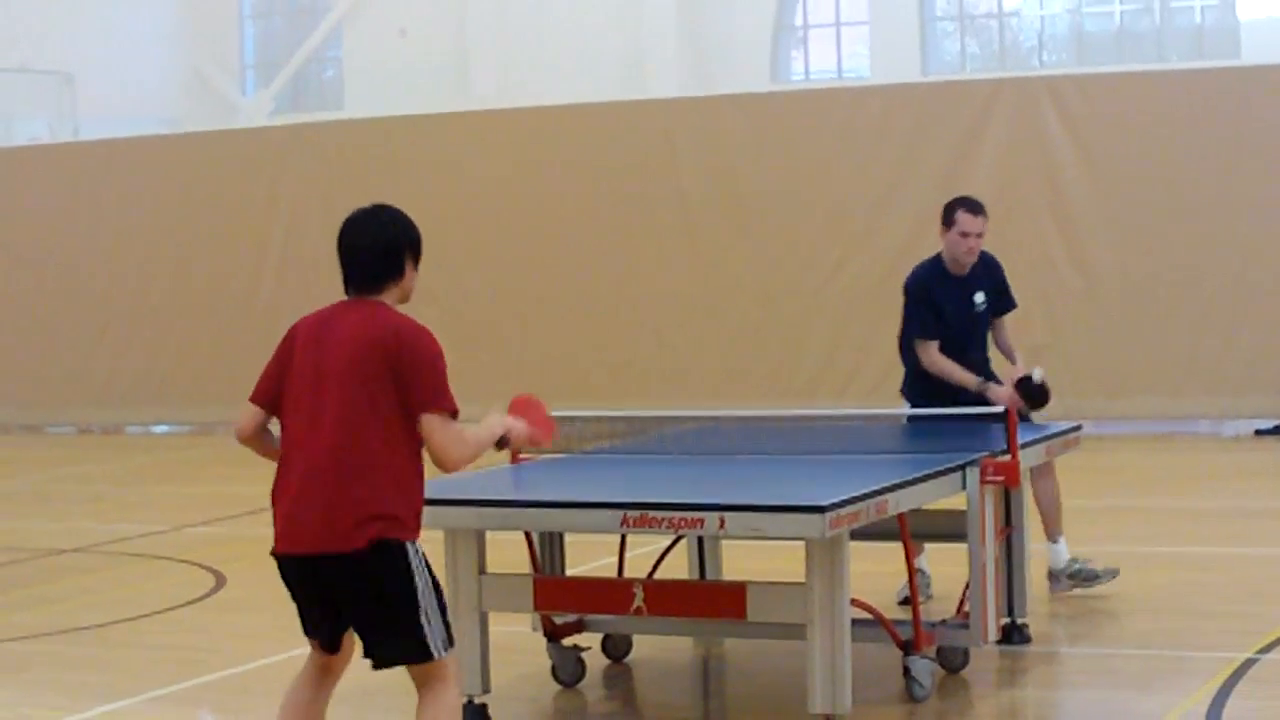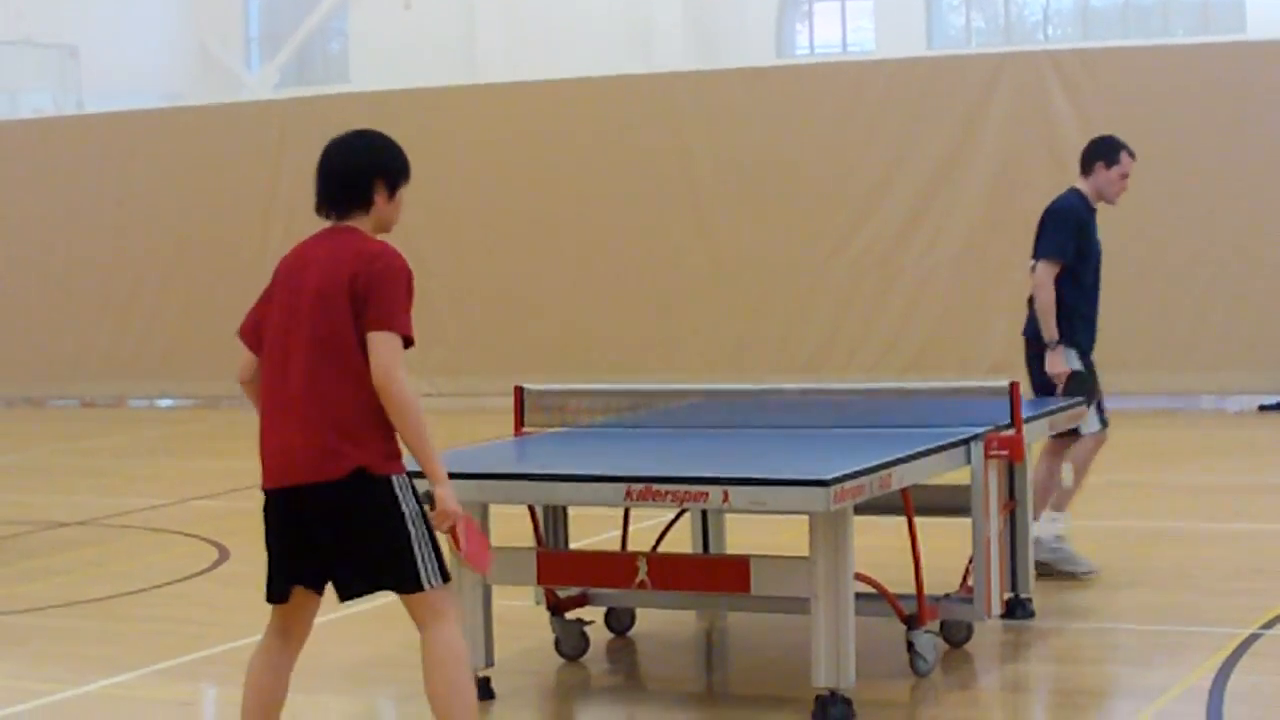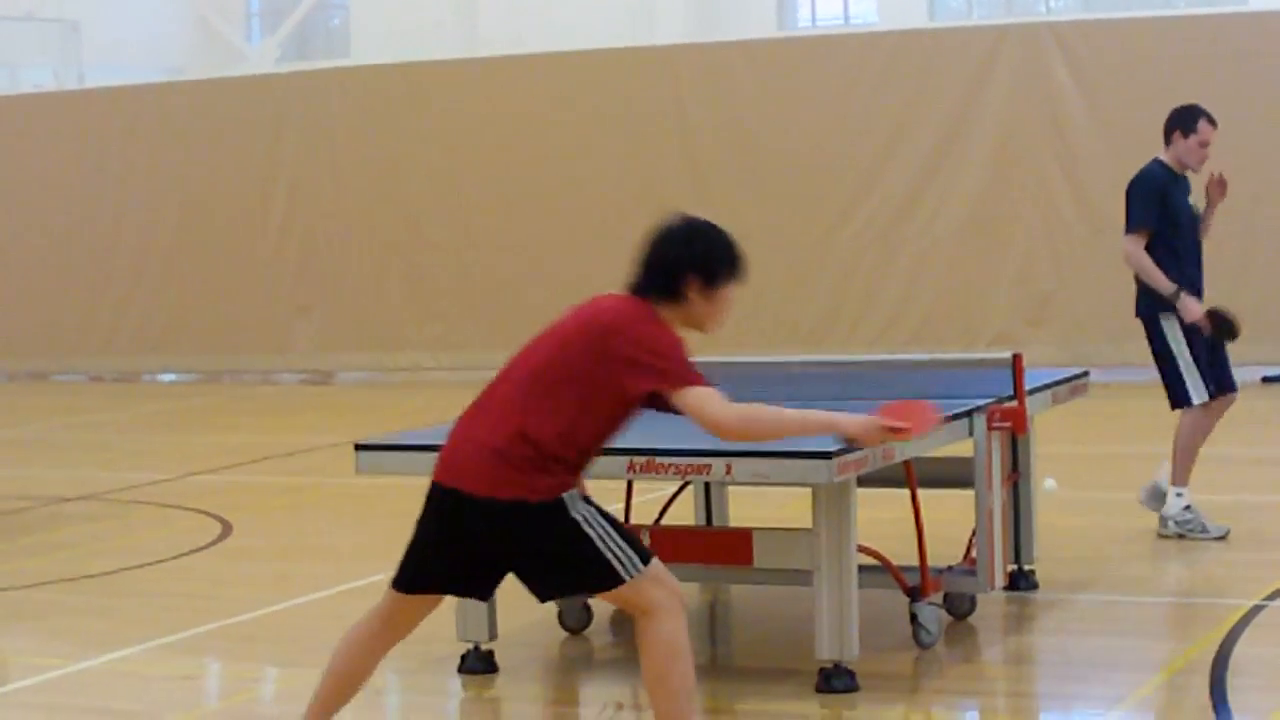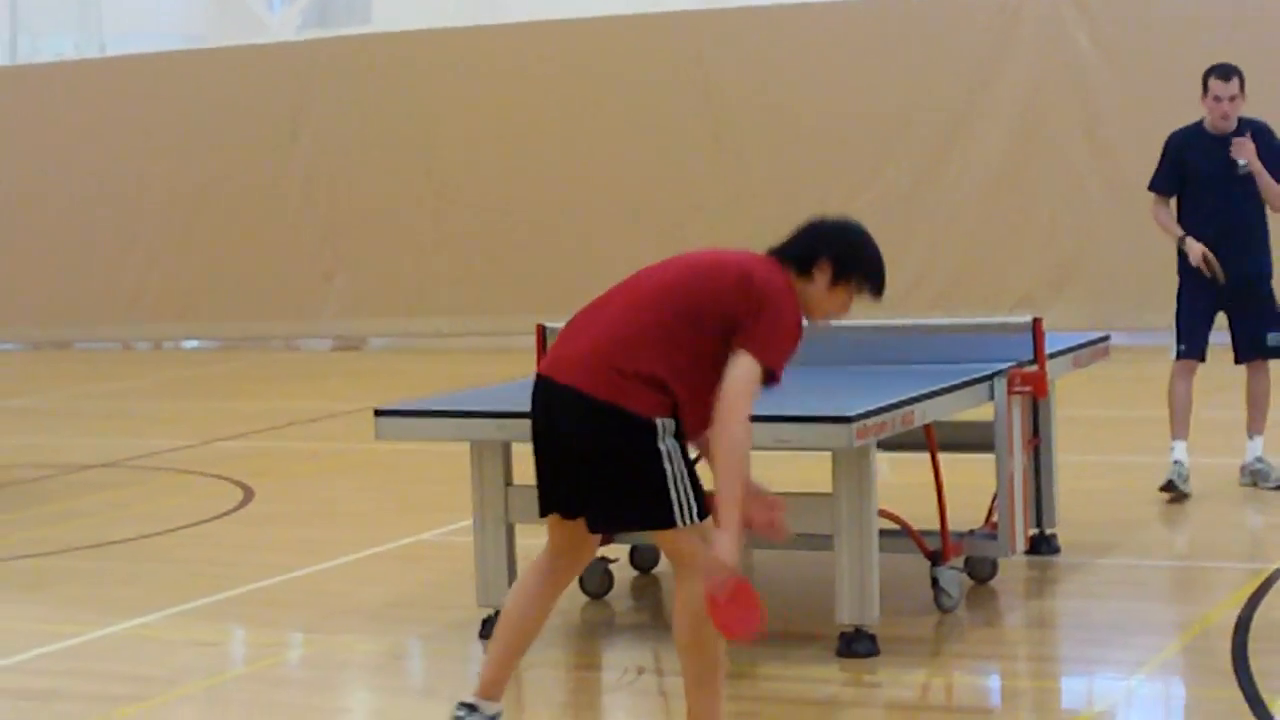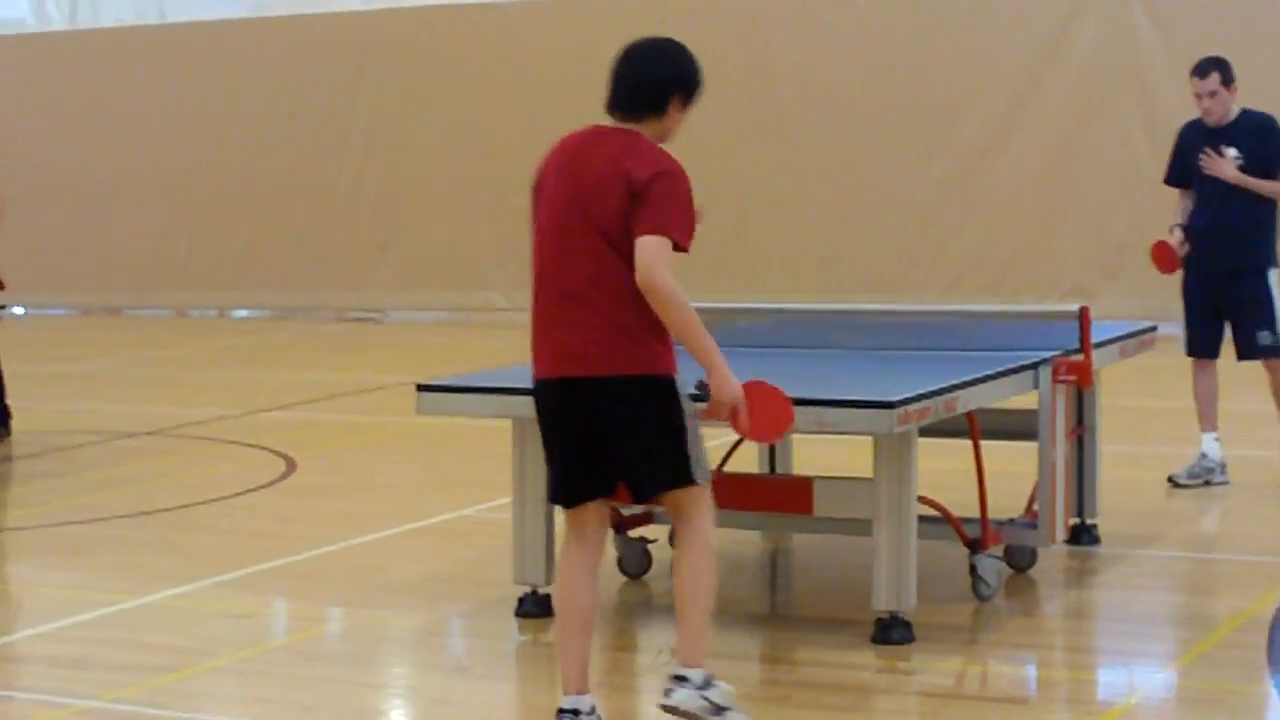
dt=0.5s
person 1, frame 1
left shoulder: (304, 333)
right shoulder: (411, 339)
left elbow: (248, 429)
right elbow: (449, 454)
right wrist: (498, 425)
left hip: (296, 539)
right hip: (376, 537)
left knee: (327, 661)
right knee: (438, 678)
person 1, frame 2
left shoulder: (292, 264)
right shoulder: (381, 263)
left elbow: (249, 372)
right elbow: (387, 378)
right wrist: (439, 477)
left hip: (287, 475)
right hip: (358, 470)
left knee: (286, 626)
right knee: (439, 614)
person 1, frame 3
left shoulder: (611, 319)
right shoulder: (644, 335)
right elbow: (723, 419)
right wrist: (840, 422)
left hip: (459, 479)
right hip: (518, 488)
left knee: (399, 615)
right knee: (660, 601)
person 1, frame 4
left shoulder: (737, 276)
right shoulder: (778, 300)
right elbow: (730, 410)
left wrist: (735, 486)
right wrist: (727, 527)
left hip: (559, 385)
right hip: (616, 400)
left knee: (566, 549)
right knee: (696, 558)
person 1, frame 5
left shoulder: (563, 153)
right shoulder: (658, 170)
right elbow: (653, 274)
right wrist: (715, 364)
left hip: (557, 370)
right hip: (634, 368)
left knee: (584, 529)
right knee: (692, 506)
person 2, frame 1
left shoulder: (989, 269)
right shoulder: (922, 283)
left elbow: (998, 325)
right elbow: (928, 357)
left wrist: (1019, 367)
right wrist: (986, 388)
left hip: (986, 387)
right hip: (930, 394)
left ankle: (1062, 563)
right ankle: (920, 570)
person 2, frame 2
left shoulder: (1080, 211)
right shoulder: (1067, 212)
right elbow: (1042, 280)
right wrist: (1054, 346)
left hip: (1066, 341)
right hip: (1061, 342)
left knee: (1062, 440)
right knee: (1092, 432)
left ankle: (1036, 538)
right ankle: (1049, 534)
person 2, frame 3
left shoulder: (1181, 181)
right shoulder: (1148, 182)
right elbow: (1134, 252)
left wrist: (1211, 205)
right wrist: (1179, 298)
left hip: (1189, 309)
right hip: (1166, 311)
left knee: (1221, 395)
right knee: (1197, 402)
left ankle: (1165, 483)
right ankle: (1175, 509)
person 2, frame 4
right shoulder: (1181, 143)
right elbow: (1160, 208)
right wrist: (1186, 241)
right hip: (1200, 272)
right knee: (1185, 362)
right ankle: (1179, 460)
person 2, frame 5
right shoulder: (1189, 135)
left wrist: (1234, 177)
right wrist: (1179, 228)
right hip: (1202, 264)
right knee: (1202, 356)
right ankle: (1211, 455)
